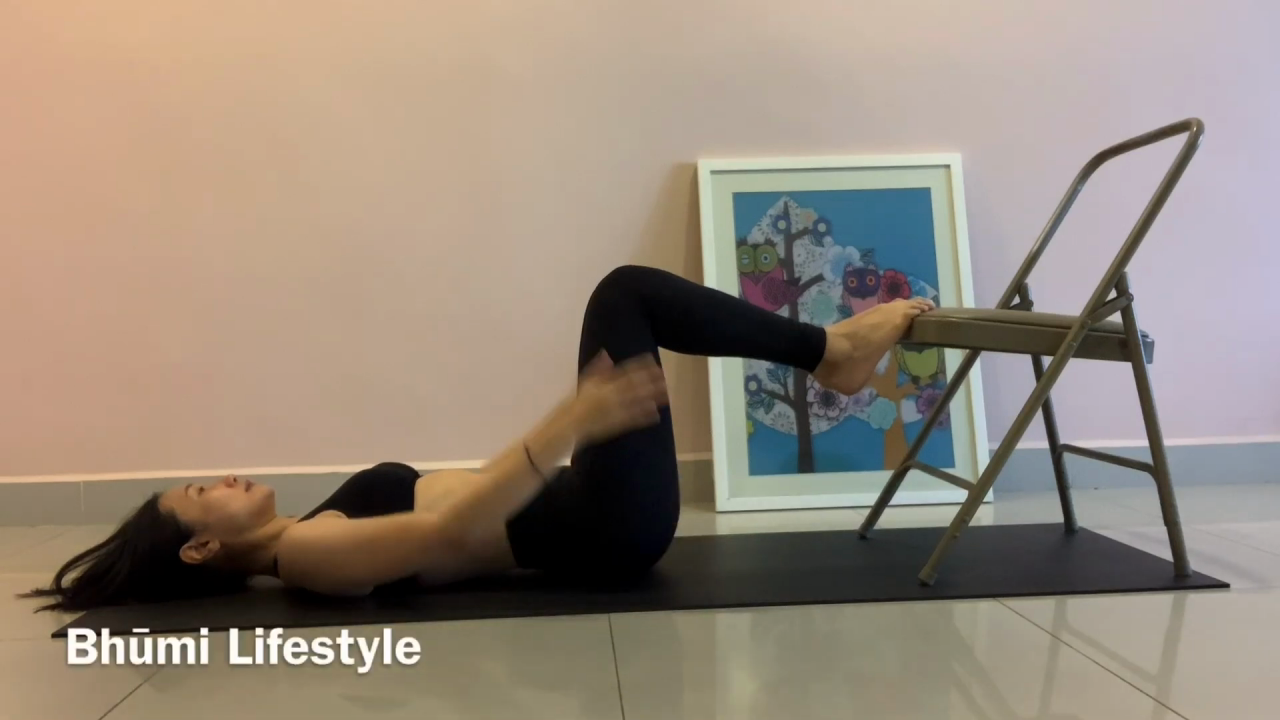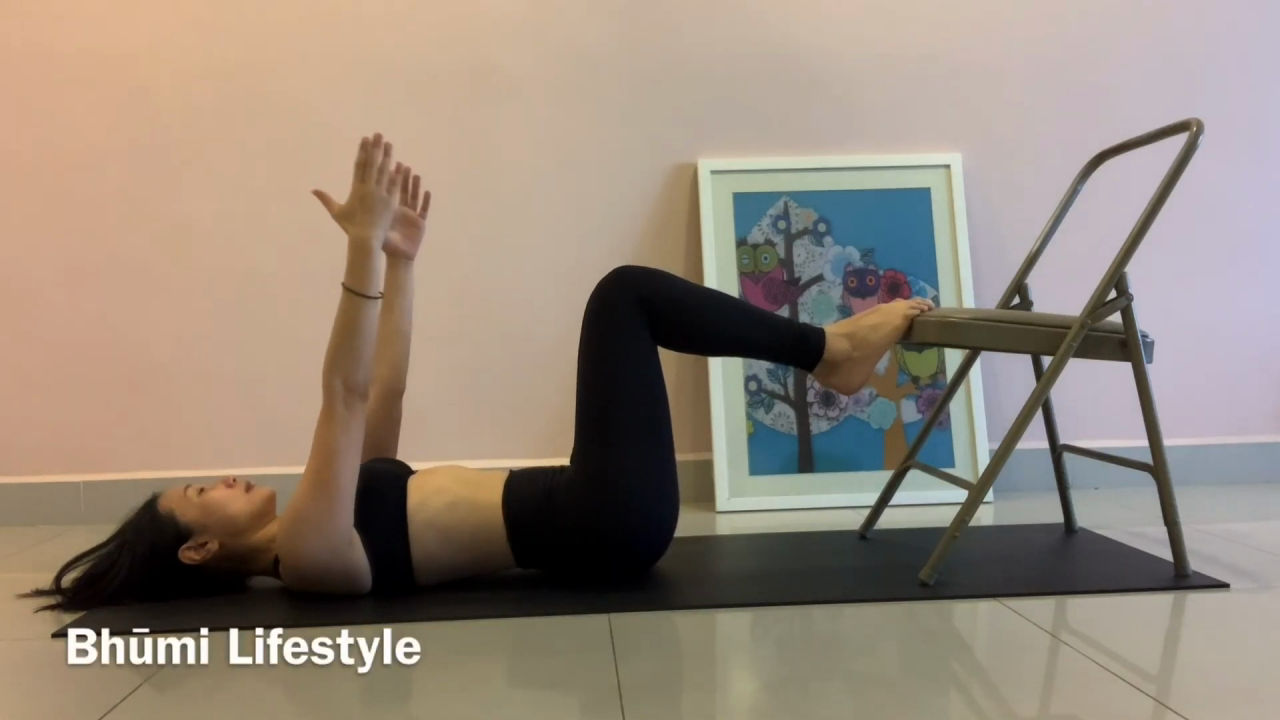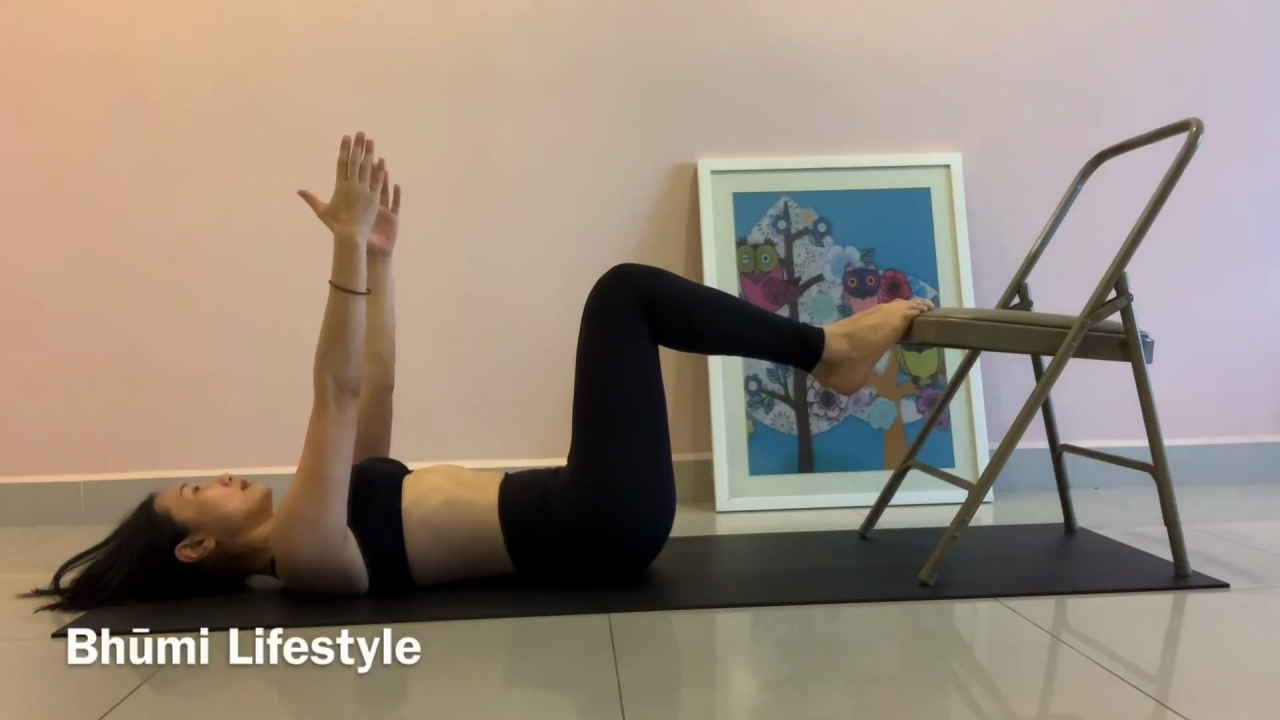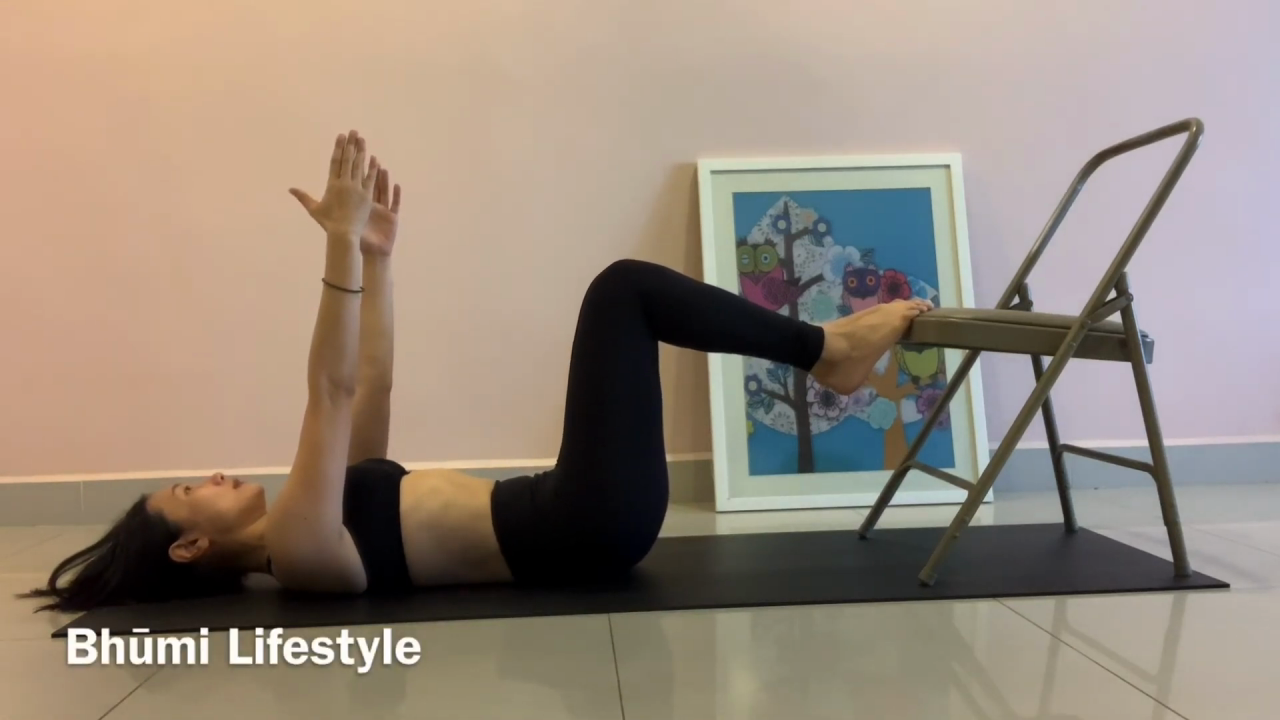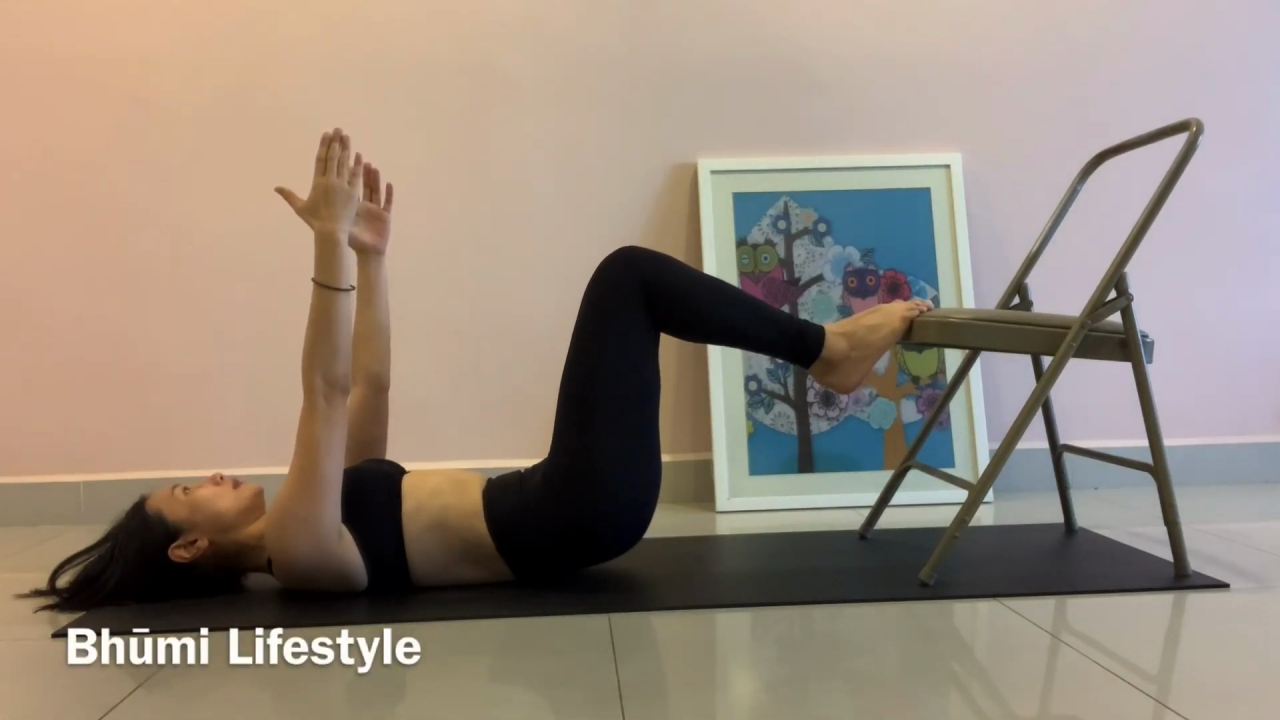
dt=1s
person 1, frame 1
left shoulder: (315, 535)
right shoulder: (306, 557)
right elbow: (447, 528)
left wrist: (565, 429)
right wrist: (567, 429)
left hip: (592, 515)
right hip: (605, 526)
left knee: (625, 297)
right knee: (619, 298)
left ankle: (824, 352)
right ankle: (828, 346)
person 1, frame 2
left shoulder: (327, 530)
right shoulder: (308, 555)
left elbow: (384, 391)
right elbow: (345, 396)
left wrist: (397, 261)
right wrist: (362, 248)
left hip: (597, 516)
right hip: (606, 523)
left knee: (631, 296)
right knee: (623, 293)
left ankle: (824, 351)
right ankle: (826, 347)
person 1, frame 3
left shoulder: (325, 524)
right shoulder: (305, 552)
left elbow: (373, 387)
right elbow: (336, 393)
left wrist: (377, 258)
right wrist: (346, 244)
left hip: (591, 517)
right hip: (600, 524)
left knee: (630, 295)
right knee: (623, 292)
left ankle: (823, 352)
right ankle: (825, 347)
person 1, frame 4
left shoulder: (319, 526)
right shoulder: (301, 551)
left elbow: (371, 386)
right elbow: (331, 391)
left wrist: (376, 257)
right wrist: (341, 244)
left hip: (579, 517)
right hip: (589, 525)
left knee: (627, 293)
right knee: (621, 289)
left ankle: (823, 351)
right ankle: (824, 346)
person 1, frame 5
left shoulder: (312, 526)
right shoulder: (298, 552)
left elbow: (368, 385)
right elbow: (324, 390)
left wrist: (369, 254)
right wrist: (328, 244)
left hip: (569, 508)
right hip: (580, 512)
left knee: (630, 282)
right knee: (626, 274)
left ankle: (822, 352)
right ankle: (825, 345)
